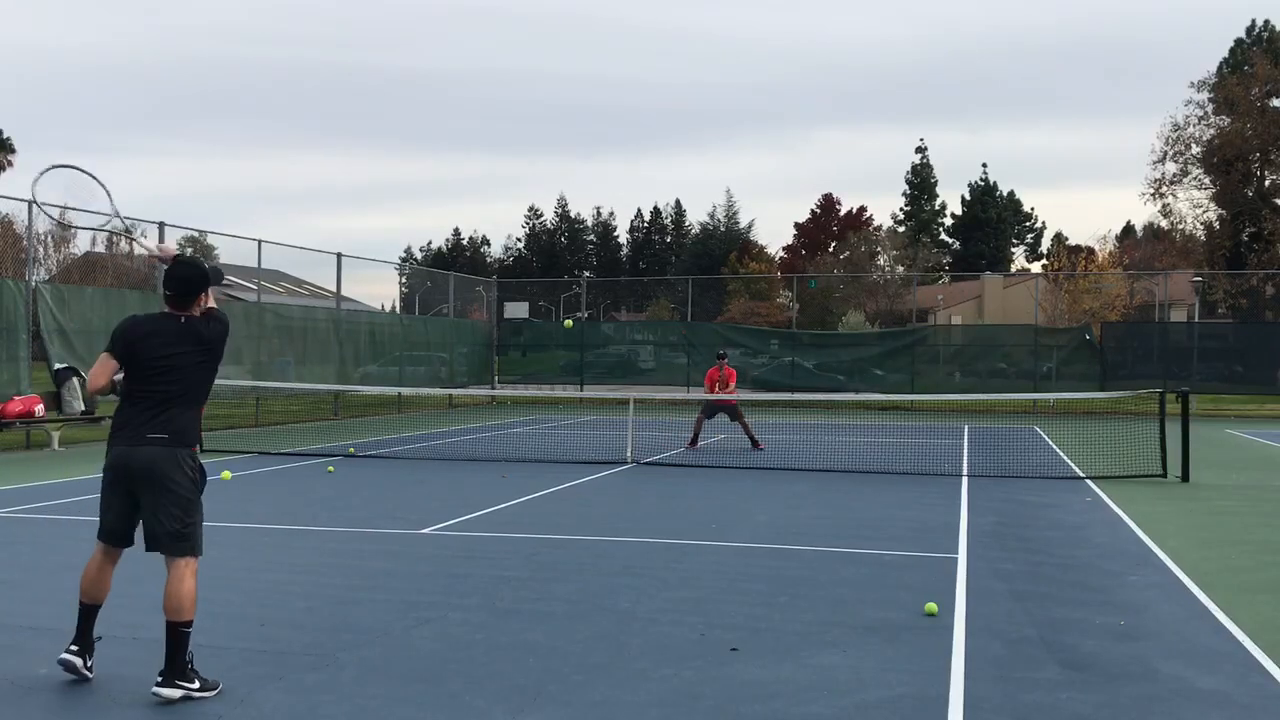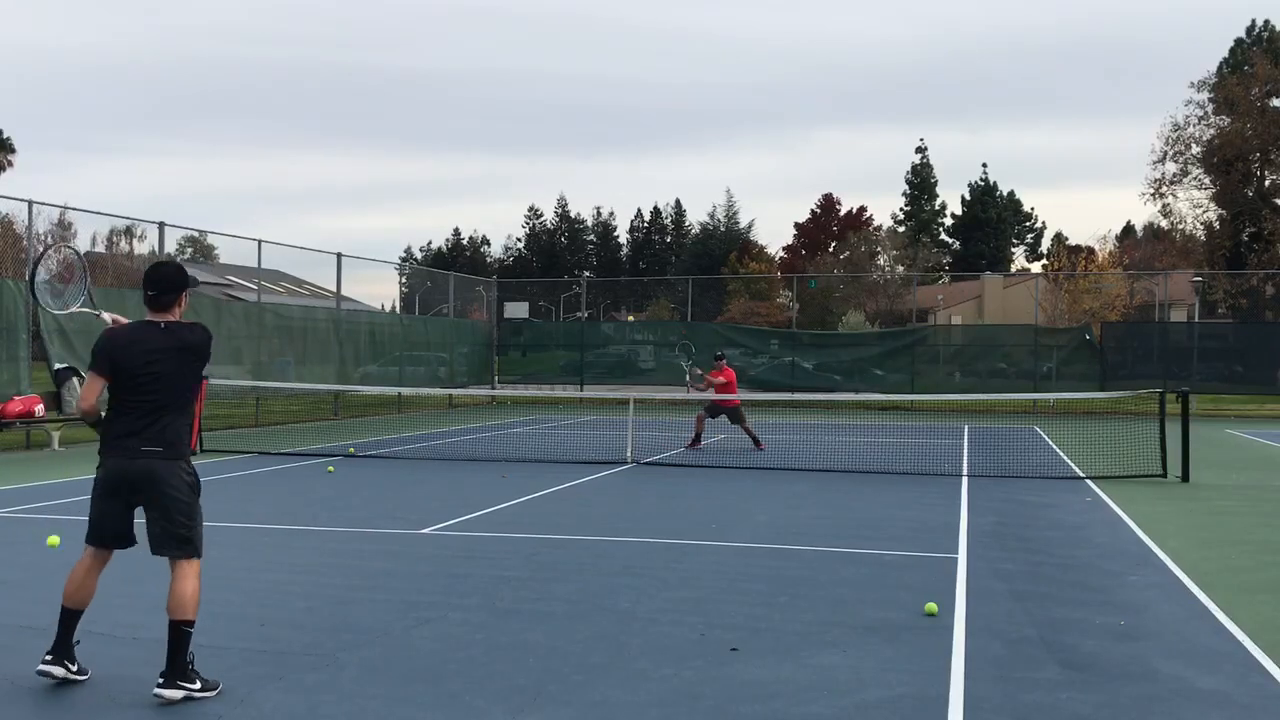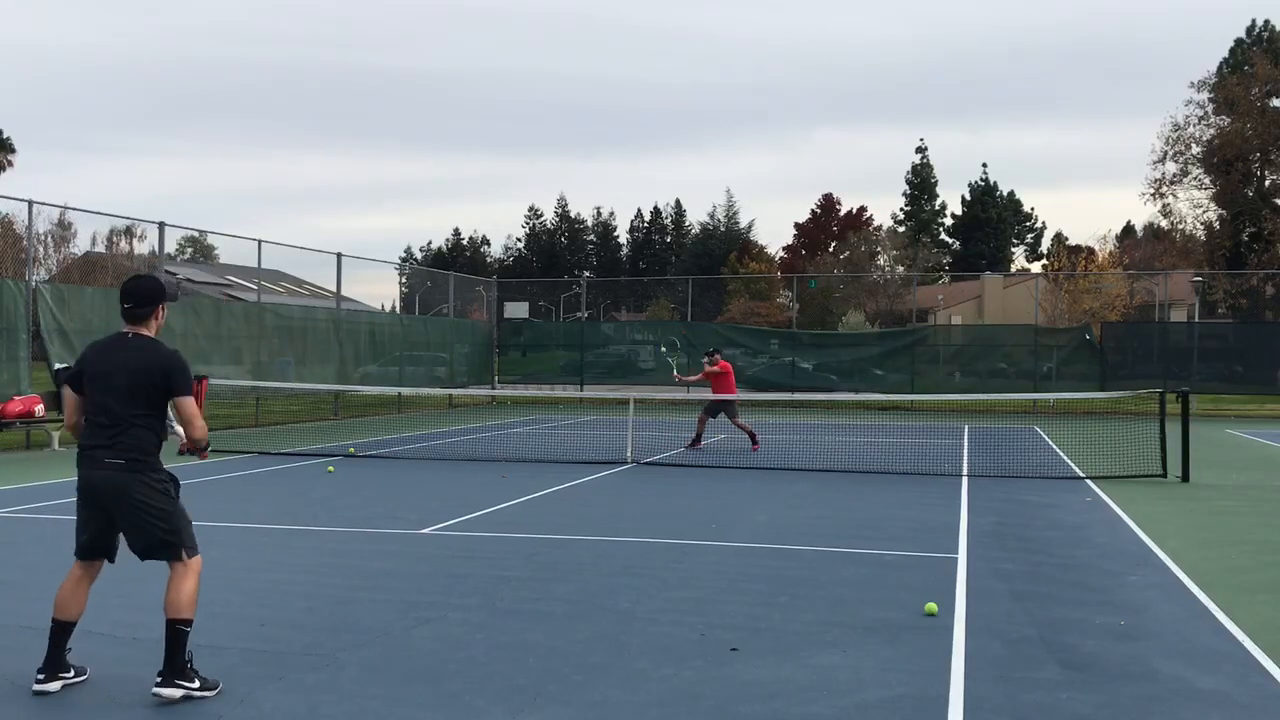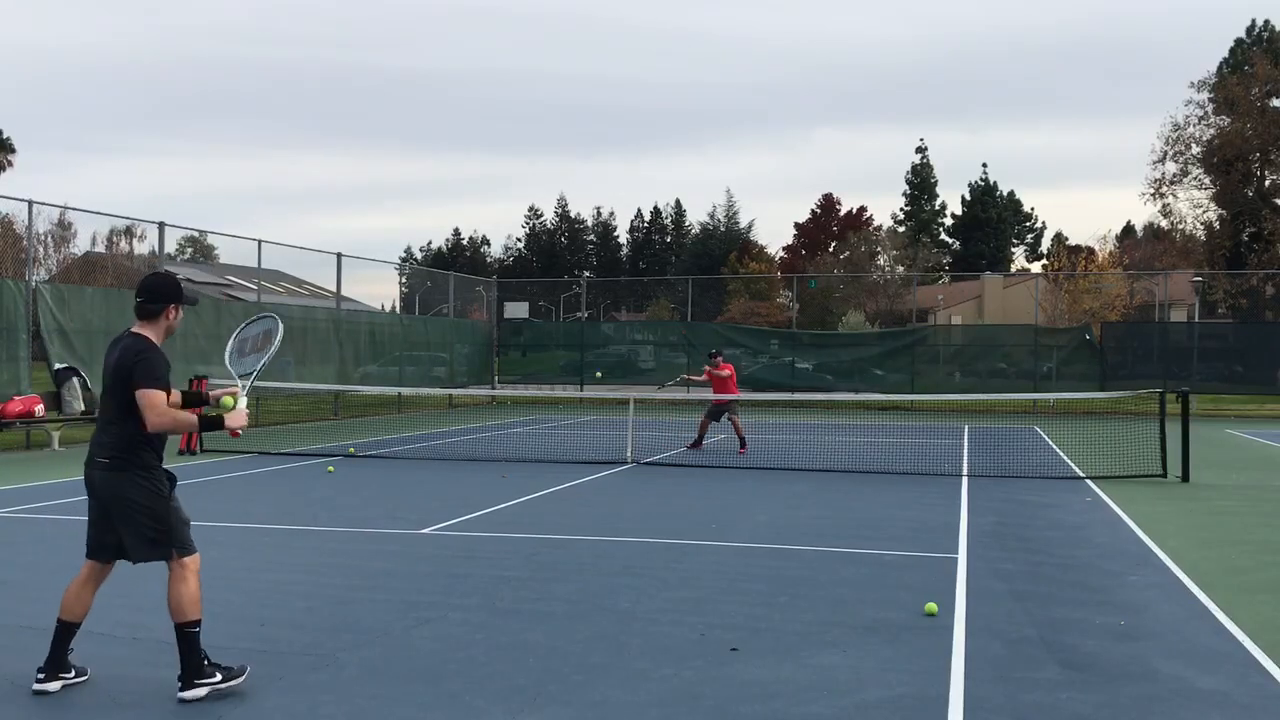
dt=0.2s
person 1, frame 1
left shoulder: (133, 328)
right shoulder: (215, 330)
left elbow: (95, 384)
right elbow: (207, 307)
right wrist: (179, 260)
left hip: (124, 452)
right hip: (173, 456)
left knee: (107, 549)
right knee: (183, 561)
left ankle: (80, 645)
right ankle: (175, 673)
person 1, frame 2
left shoulder: (112, 340)
right shoulder: (199, 338)
left elbow: (86, 406)
left hip: (116, 462)
right hip: (166, 465)
left knee: (94, 554)
right knee: (187, 564)
left ankle: (59, 655)
right ankle: (176, 673)
person 1, frame 3
left shoulder: (91, 353)
right shoulder: (166, 359)
left elbow: (72, 420)
right elbow: (196, 429)
right wrist: (203, 445)
left hip: (91, 472)
right hip: (136, 475)
left knee: (85, 566)
right knee: (187, 563)
left ankle: (52, 667)
right ankle: (176, 672)
person 1, frame 4
left shoulder: (123, 344)
right shoulder: (146, 355)
right elbow: (157, 421)
left wrist: (204, 397)
right wrist: (215, 422)
left hip: (103, 470)
right hip: (133, 475)
left knee: (95, 567)
right knee: (185, 563)
left ankle: (54, 666)
right ankle: (195, 672)
